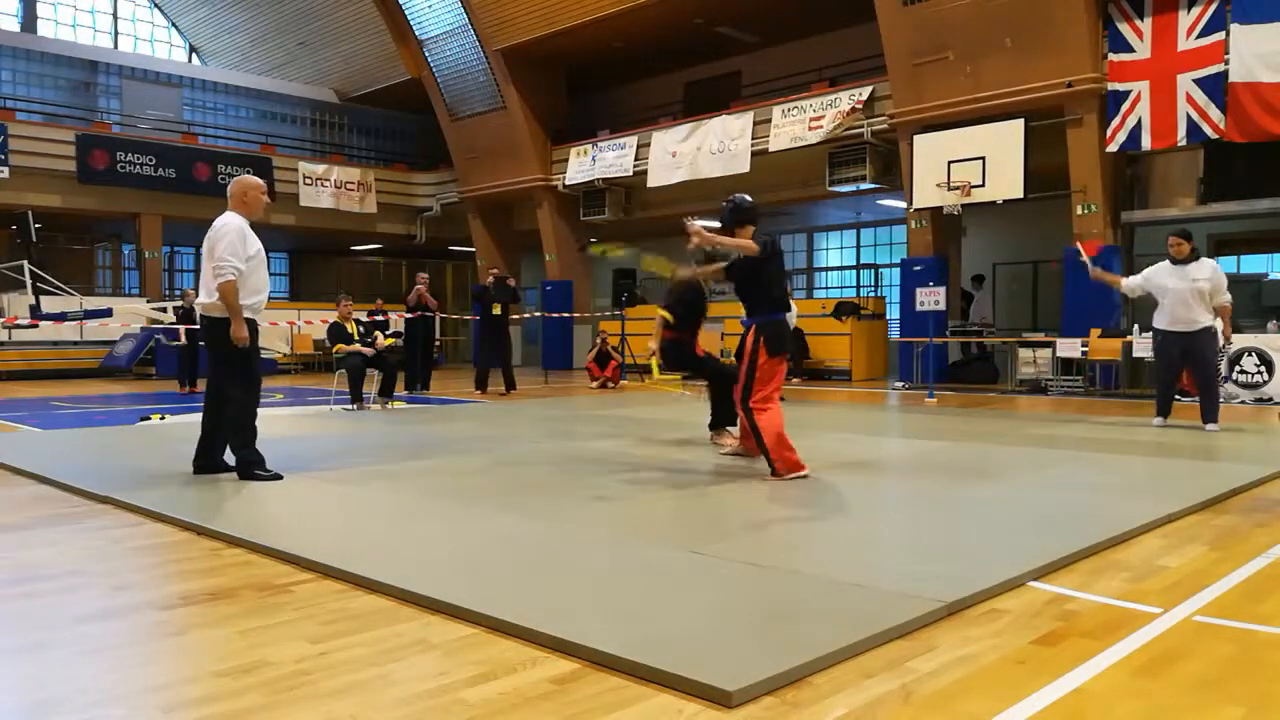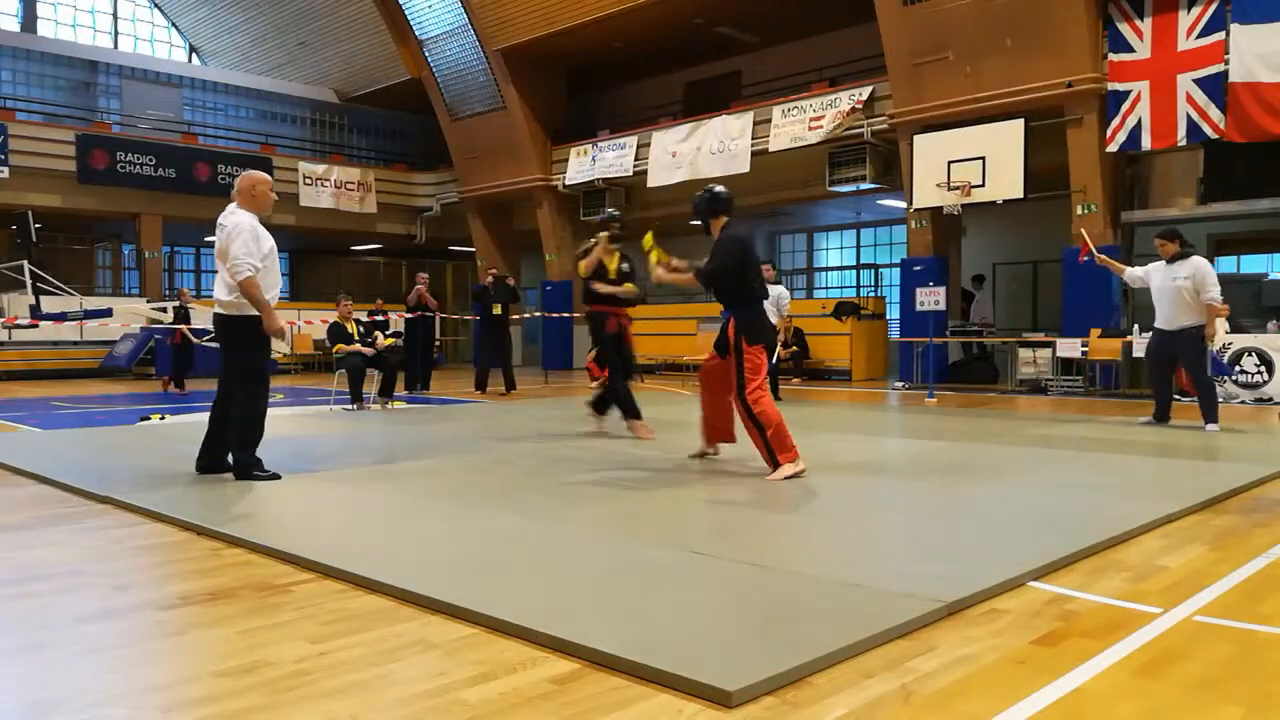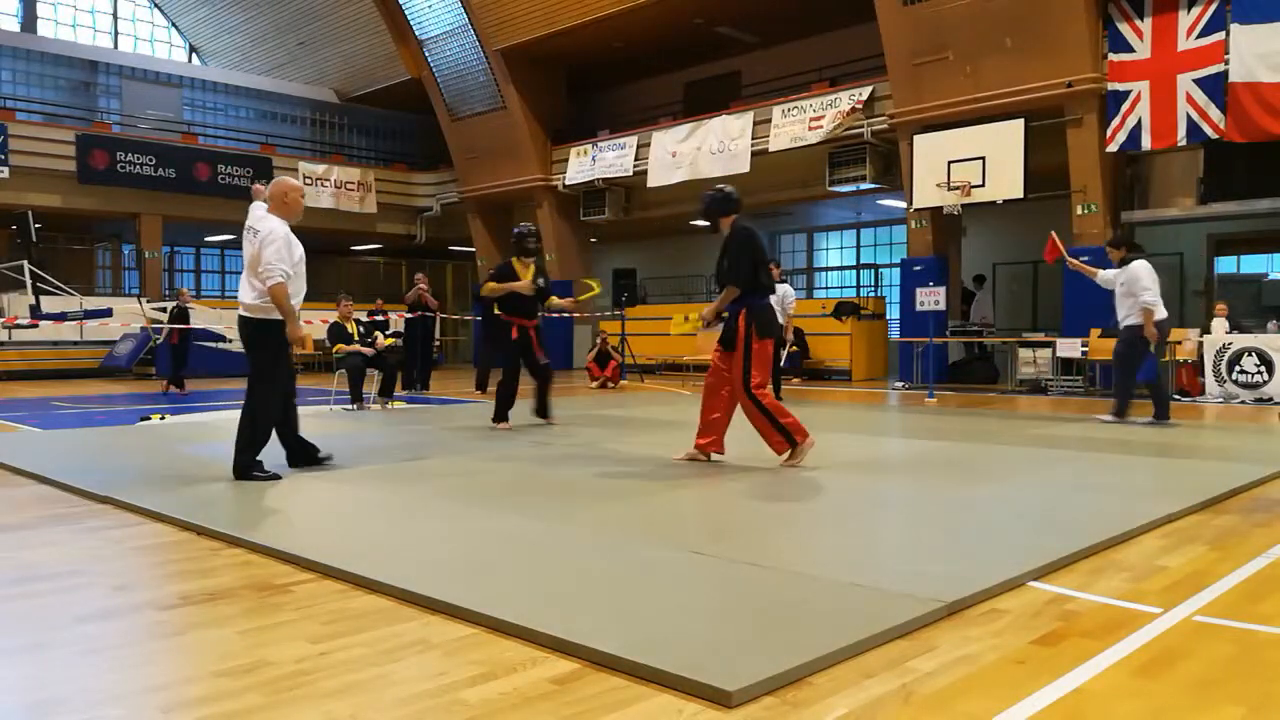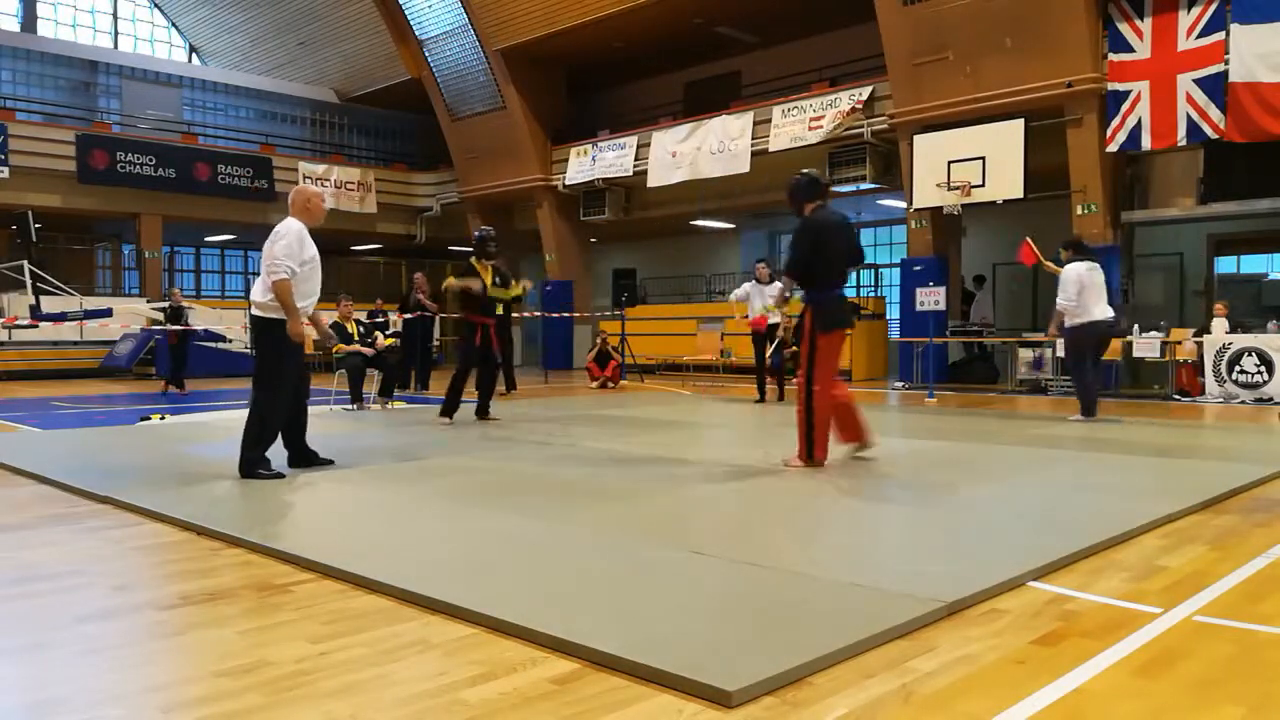
dt=0.5s
person 1, frame 1
left shoulder: (232, 226)
right shoulder: (233, 226)
right elbow: (226, 278)
right wrist: (238, 322)
left hip: (220, 320)
right hip: (230, 322)
left knee: (222, 389)
right knee: (243, 389)
left ankle: (208, 457)
right ankle: (248, 461)
person 1, frame 2
left shoulder: (231, 216)
right shoulder: (245, 224)
right elbow: (244, 276)
left wrist: (239, 195)
right wrist: (269, 314)
left hip: (233, 316)
right hip: (245, 319)
left knee: (232, 390)
right knee: (251, 391)
left ankle: (213, 456)
right ankle: (245, 462)
person 1, frame 3
left shoulder: (258, 218)
right shoulder: (277, 231)
left elbow: (259, 204)
right elbow: (274, 281)
left wrist: (259, 196)
right wrist: (292, 322)
left hip: (259, 319)
right hip: (266, 321)
left knee: (282, 387)
right knee: (264, 392)
left ankle: (299, 451)
right ankle: (246, 463)
person 1, frame 4
left shoulder: (299, 234)
right shoulder: (292, 230)
right elbow: (279, 276)
left wrist: (317, 321)
right wrist: (293, 319)
left hip: (285, 324)
right hip: (273, 323)
left knee: (296, 388)
right knee: (272, 392)
left ankle: (299, 452)
right ankle: (252, 460)
person 2, frame 1
left shoulder: (765, 244)
right shoulder: (746, 256)
left elbow: (752, 249)
right elbow: (730, 270)
left wrist: (707, 238)
right wrist: (699, 271)
left hip: (766, 333)
right hip: (764, 330)
left knee: (756, 400)
right knee: (748, 392)
left ankle: (788, 464)
right ankle: (747, 443)
person 2, frame 2
left shoulder: (732, 240)
right shoulder: (733, 236)
left elbow: (706, 278)
right elbow: (715, 268)
left wrist: (667, 278)
right wrist: (684, 265)
left hip: (745, 326)
right hip: (738, 324)
left knee: (749, 393)
right knee: (713, 378)
left ankle: (787, 459)
right ankle: (713, 441)
person 2, frame 3
left shoulder: (742, 234)
right shoulder: (735, 237)
left elbow: (738, 284)
left wrist: (713, 309)
right wrist: (717, 312)
left hip: (754, 321)
right hip: (741, 319)
left knee: (749, 387)
right knee: (717, 383)
left ankle: (797, 440)
right ankle: (705, 446)
person 2, frame 4
left shoulder: (810, 224)
right shoulder: (842, 221)
left elbow: (793, 270)
right elbow: (855, 259)
left wrist: (780, 296)
left hip: (820, 310)
right hip: (838, 306)
left knee: (812, 380)
right knee: (826, 377)
left ankle: (811, 454)
right ankle: (856, 435)
person 3, frame 1
left shoulder: (695, 286)
right shoulder: (689, 284)
right elbow: (663, 313)
right wrist: (655, 341)
left hip: (685, 345)
right hip: (679, 346)
left knee: (725, 374)
right knee: (725, 375)
left ankle: (719, 428)
right ankle: (718, 430)
person 3, frame 2
left shoulder: (625, 260)
right shoulder: (589, 255)
left elbow: (632, 290)
right elbow: (584, 271)
left wrist: (610, 288)
right wrist: (600, 246)
left hip: (620, 318)
right hip: (599, 318)
left knee: (623, 368)
right knee: (616, 368)
left ankle: (598, 407)
right ankle: (633, 420)
person 3, frame 3
left shoulder: (540, 272)
right shoulder: (505, 269)
left elbow: (548, 300)
right elbow: (486, 289)
left wrist: (563, 304)
right wrist: (514, 286)
left hip: (531, 329)
right hip: (511, 327)
left knee: (543, 372)
right knee: (511, 373)
left ankle: (542, 411)
right ankle: (500, 417)
person 3, frame 4
left shoulder: (497, 271)
right shoulder: (467, 270)
left elbow: (511, 290)
right elbow: (448, 284)
left wrist: (522, 285)
right wrist: (467, 283)
left hip: (489, 328)
right hip: (470, 326)
left knee: (490, 369)
right knee: (465, 367)
left ankle: (483, 410)
right ankle: (447, 412)
person 4, frame 1
left shoulder: (1210, 267)
right shoulder: (1159, 270)
left elbow: (1221, 300)
right elbow: (1131, 284)
left wrist: (1226, 326)
right wrist: (1103, 277)
left hip: (1201, 332)
right hip: (1167, 333)
left knee: (1207, 376)
right knee: (1166, 376)
left ankle: (1210, 420)
right ankle: (1161, 414)
person 4, frame 2
left shoulder: (1197, 265)
right shoulder: (1156, 269)
left elbow: (1211, 297)
right elbow: (1132, 275)
left wrist: (1211, 325)
right wrist: (1108, 263)
left hip: (1192, 330)
right hip: (1163, 331)
left knee: (1201, 376)
right knee: (1157, 374)
left ankle: (1211, 420)
right ankle: (1161, 415)
person 4, frame 3
left shoulder: (1137, 267)
right shoulder: (1125, 270)
left elbow: (1148, 300)
right elbow: (1105, 277)
left wrist: (1149, 326)
right wrist: (1079, 266)
left hip: (1141, 328)
right hip: (1138, 327)
left knee: (1123, 368)
left ankle: (1119, 413)
right ankle: (1162, 414)
person 4, frame 4
left shoulder: (1071, 269)
right shoulder: (1095, 267)
left elbow: (1065, 302)
left wrist: (1054, 325)
left hip: (1082, 327)
right hip: (1105, 323)
left knee: (1081, 369)
right knee: (1090, 367)
left ankle: (1088, 411)
right ankle: (1090, 407)
